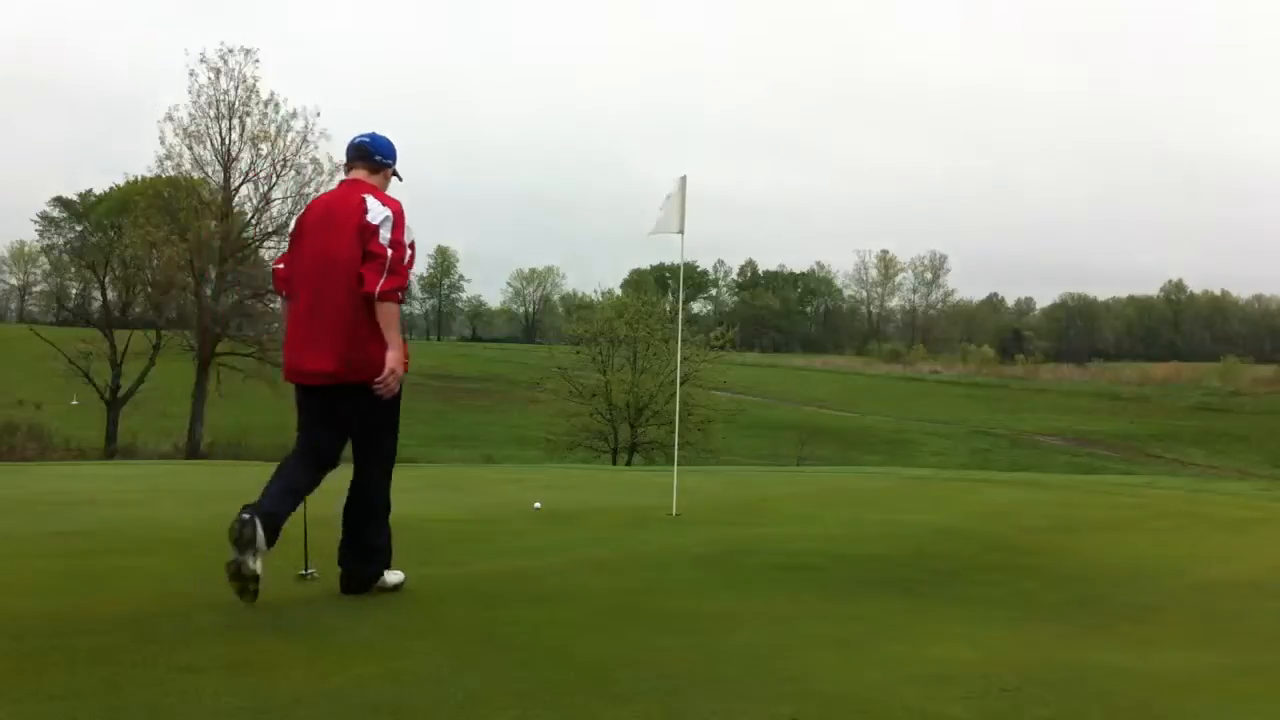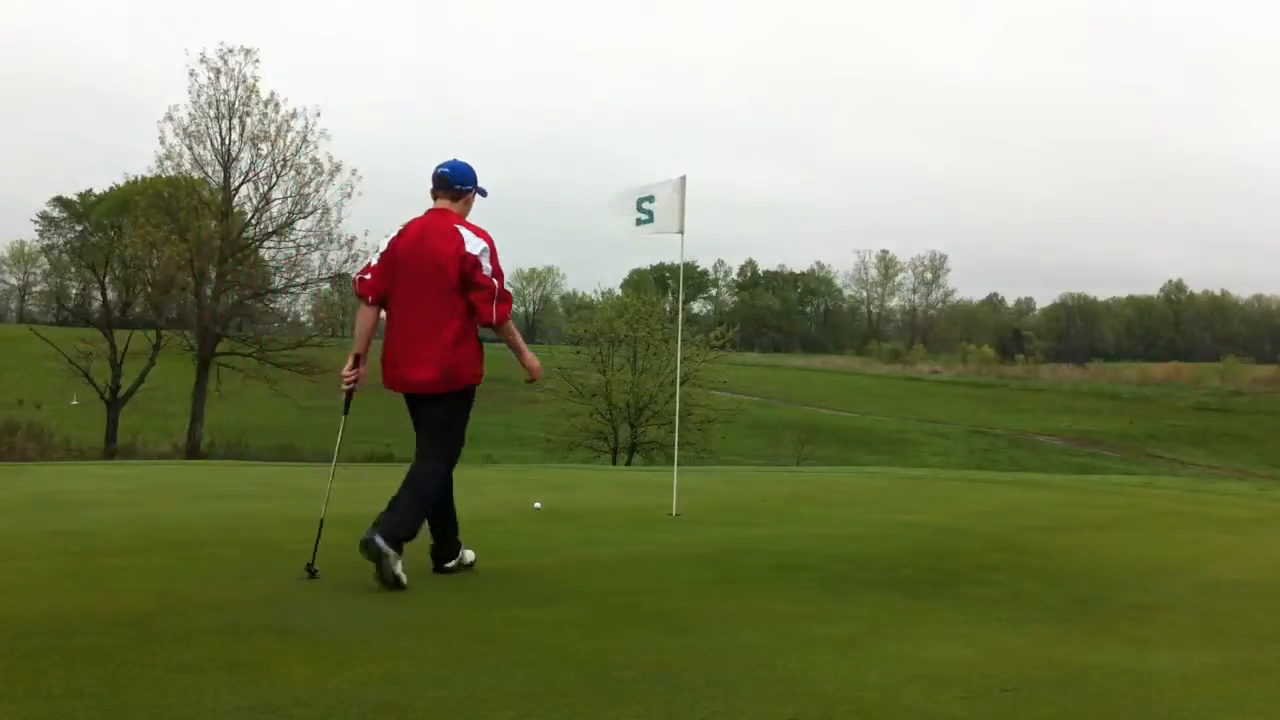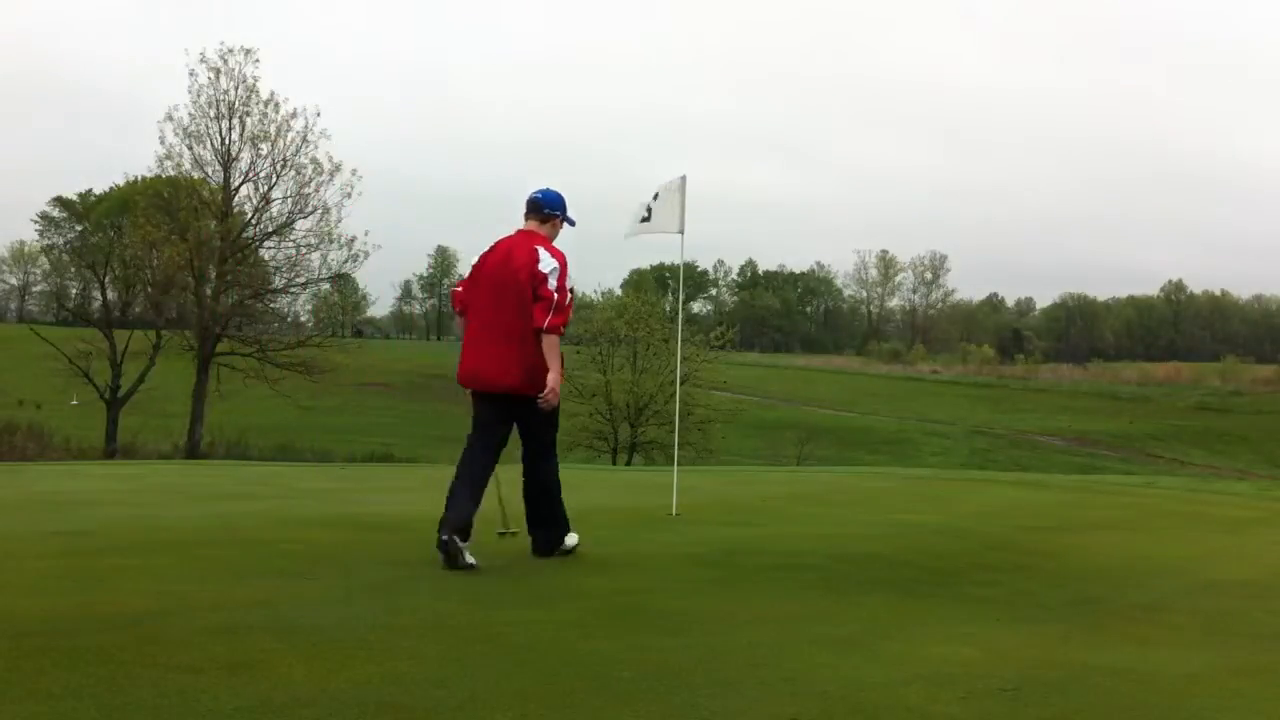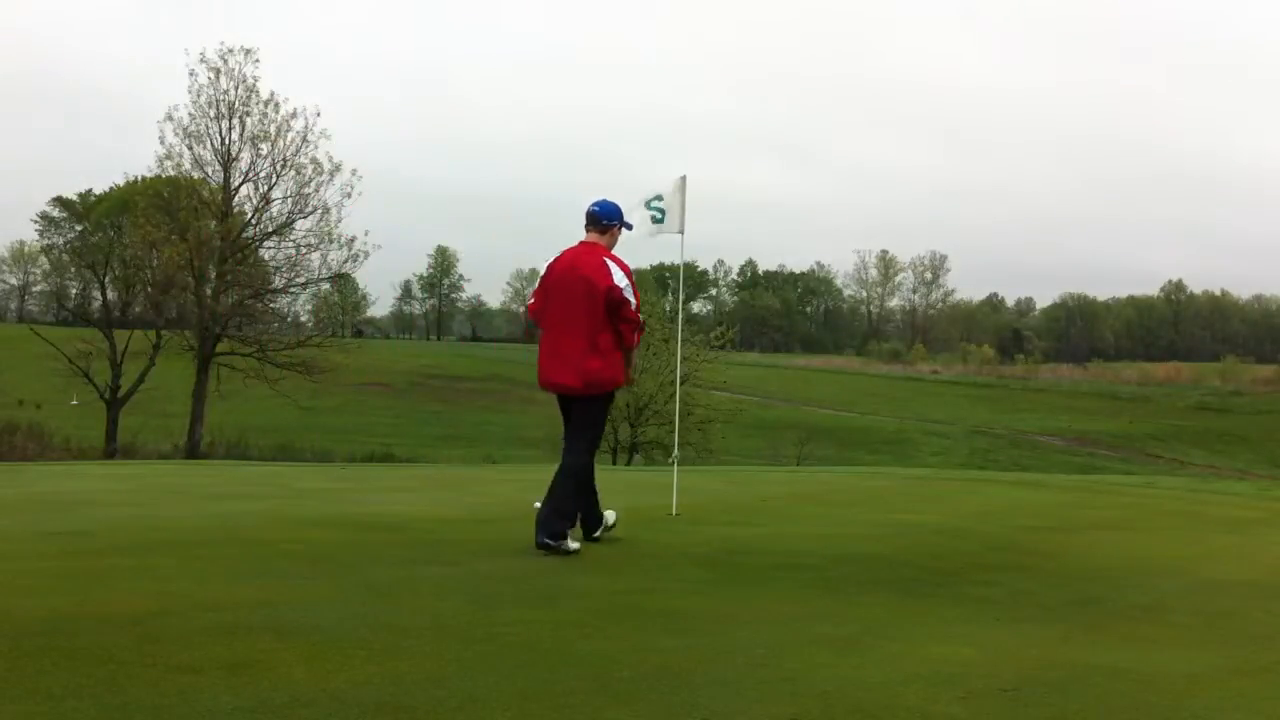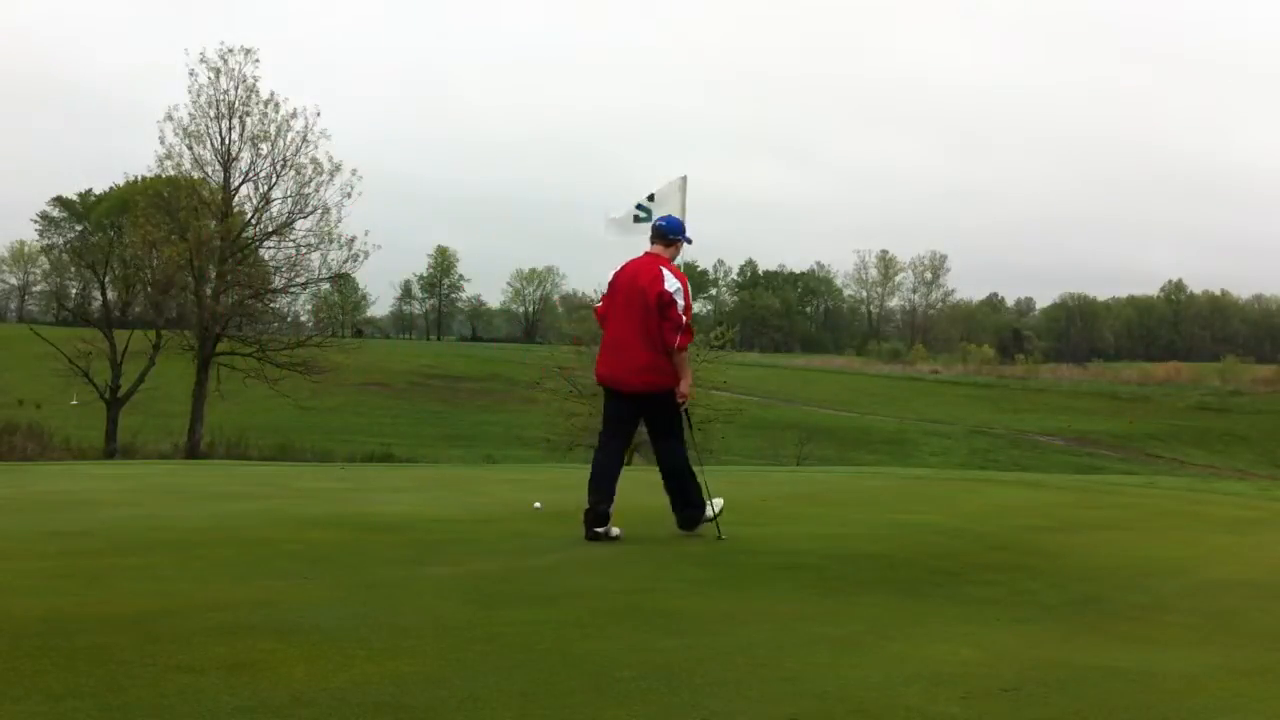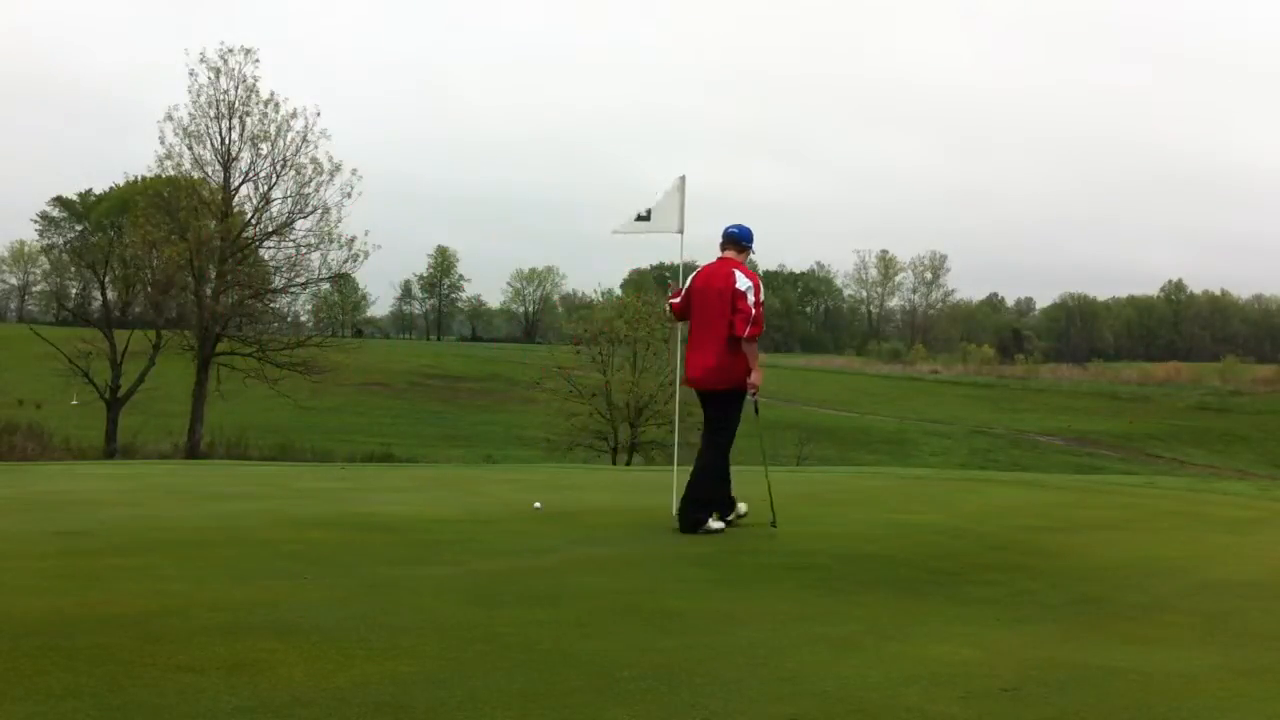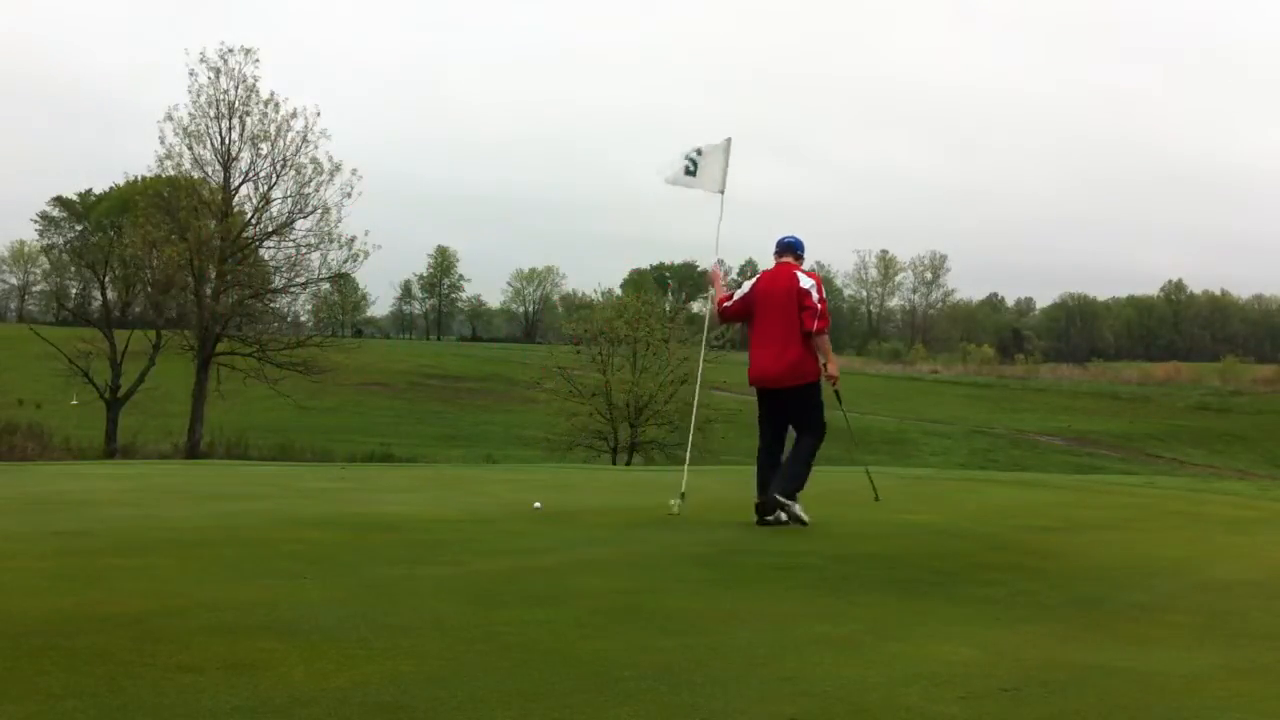
dt=0.5s
person 1, frame 1
left shoulder: (310, 210)
right shoulder: (383, 209)
left elbow: (288, 286)
right elbow: (385, 284)
left wrist: (303, 346)
right wrist: (395, 348)
left hip: (309, 355)
right hip: (367, 359)
left knee: (312, 454)
right knee: (374, 463)
left ankle: (258, 521)
right ankle: (365, 569)
person 1, frame 2
left shoulder: (401, 236)
right shoulder: (473, 239)
left elbow: (369, 297)
right elbow: (493, 309)
left wrist: (357, 356)
right wrist: (522, 353)
left hip: (408, 367)
right hip: (453, 369)
left knee: (434, 452)
right knee: (437, 458)
left ankle: (446, 550)
right ankle: (387, 535)
person 1, frame 3
left shoulder: (490, 253)
right shoulder: (549, 257)
left elbow: (463, 308)
right elbow: (550, 320)
left wrist: (476, 355)
right wrist: (554, 372)
left hip: (482, 371)
right hip: (529, 374)
left knee: (480, 450)
right knee: (540, 454)
left ankle: (453, 528)
right ankle: (549, 536)
person 1, frame 4
left shoulder: (554, 264)
right shoulder: (614, 269)
left elbow: (536, 313)
right elbow: (629, 327)
right wrist: (628, 364)
left hip: (557, 371)
right hip: (597, 373)
left knee: (577, 443)
right knee: (582, 449)
left ankle: (591, 519)
right ankle: (553, 529)
person 1, frame 5
left shoulder: (622, 272)
right shoulder: (671, 278)
left elbow: (603, 316)
right elbow: (678, 334)
right wrist: (685, 378)
left hip: (616, 373)
right hip: (655, 376)
left knee: (611, 443)
right knee: (669, 444)
left ankle: (597, 520)
right ankle: (691, 512)
person 1, frame 6
left shoulder: (698, 276)
right shoulder: (746, 279)
left elbow: (677, 308)
right elbow: (748, 330)
right wrist: (755, 369)
left hip: (700, 370)
right hip: (729, 372)
left knee: (718, 435)
right knee: (716, 440)
left ankle: (724, 504)
right ankle: (693, 515)
person 1, frame 7
left shoulder: (756, 282)
right shoulder: (807, 280)
left elbow: (726, 311)
right elbow: (816, 325)
left wrist: (718, 285)
right wrist: (829, 360)
left hip: (764, 373)
right hip: (799, 372)
left knee: (770, 439)
right knee: (811, 431)
left ankle: (767, 508)
right ankle: (785, 491)
